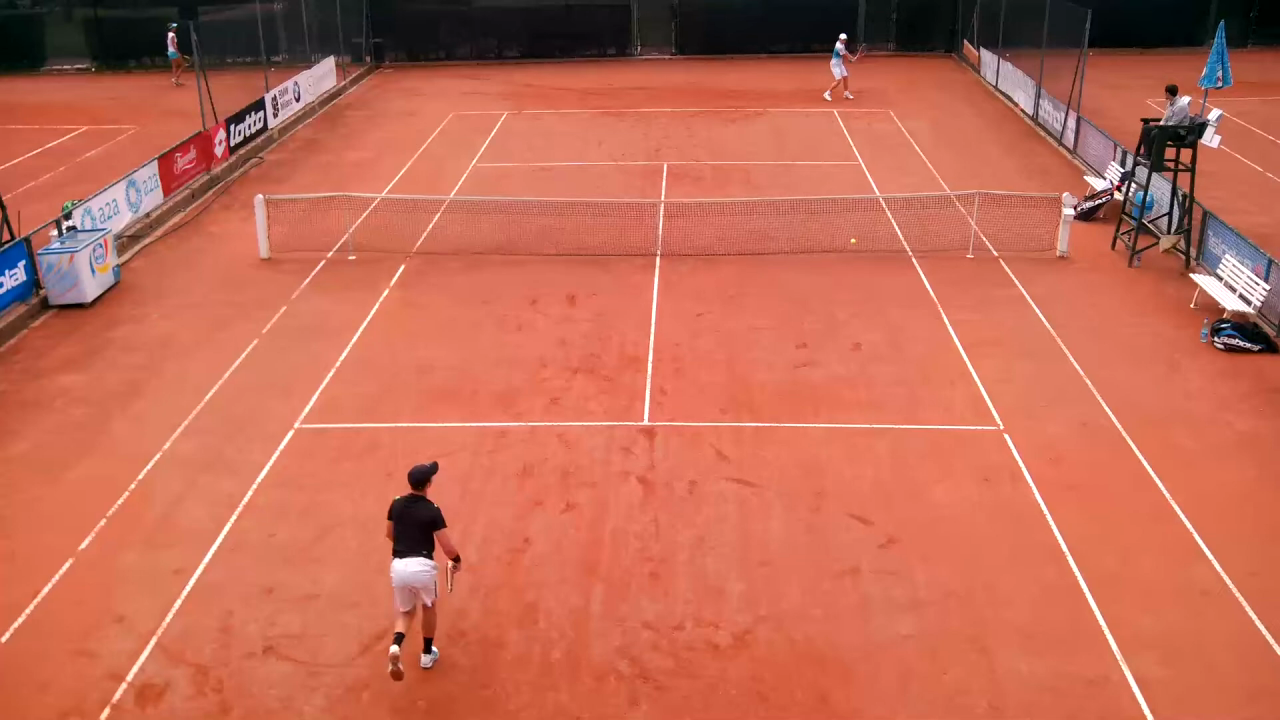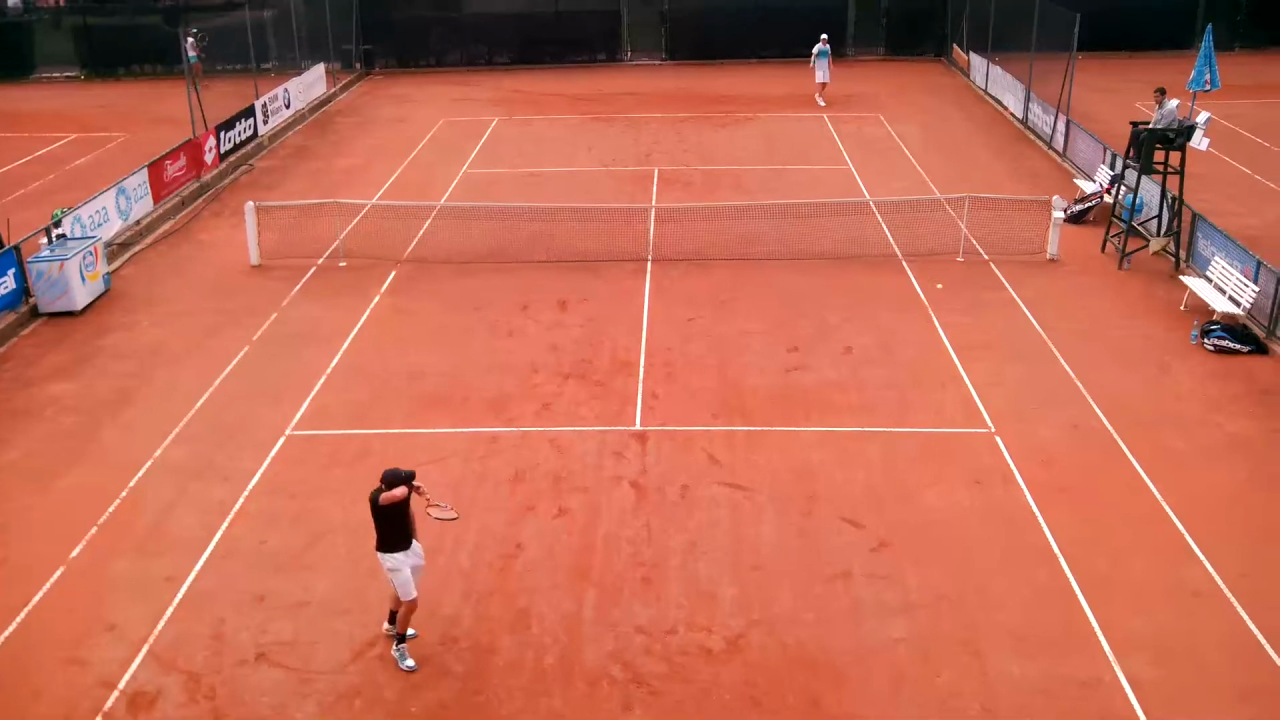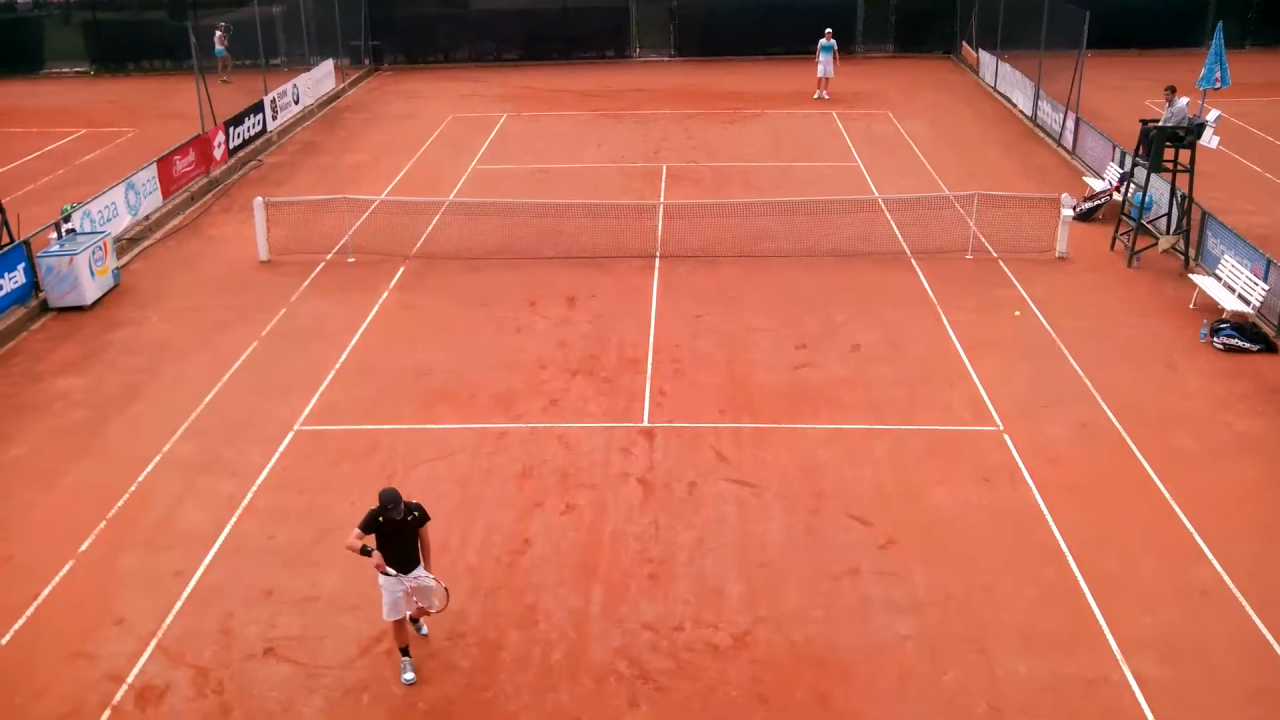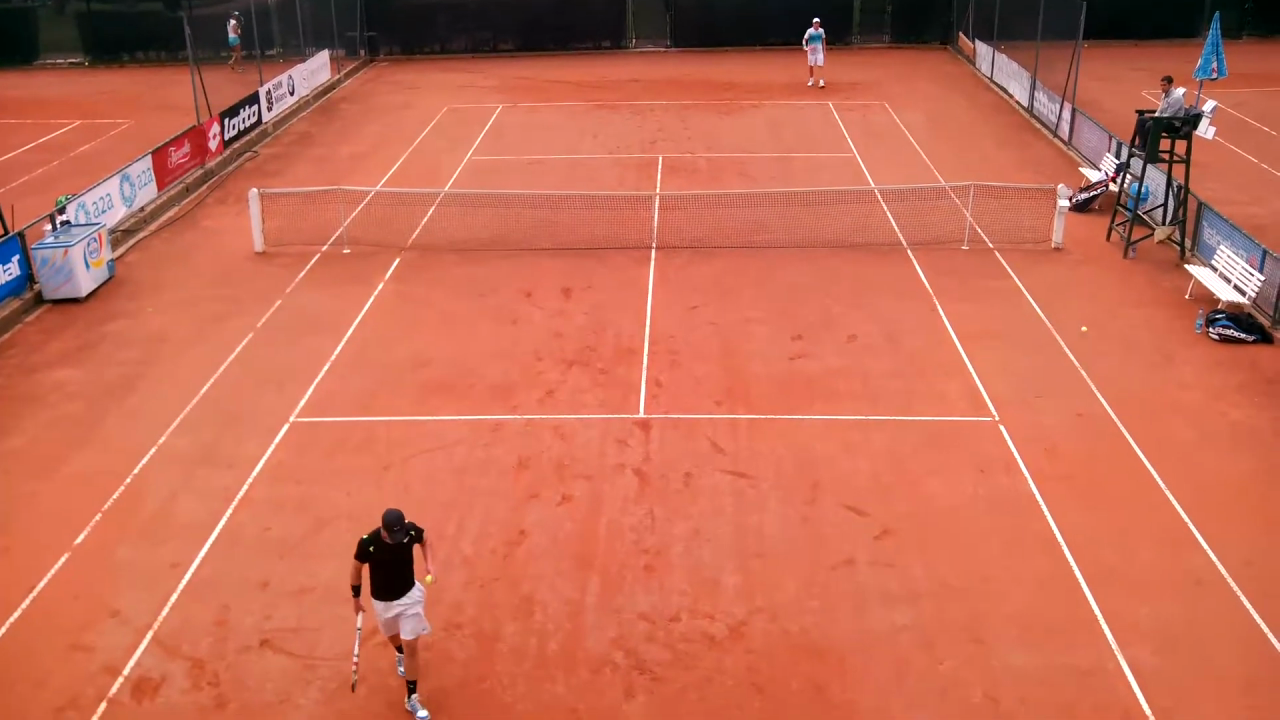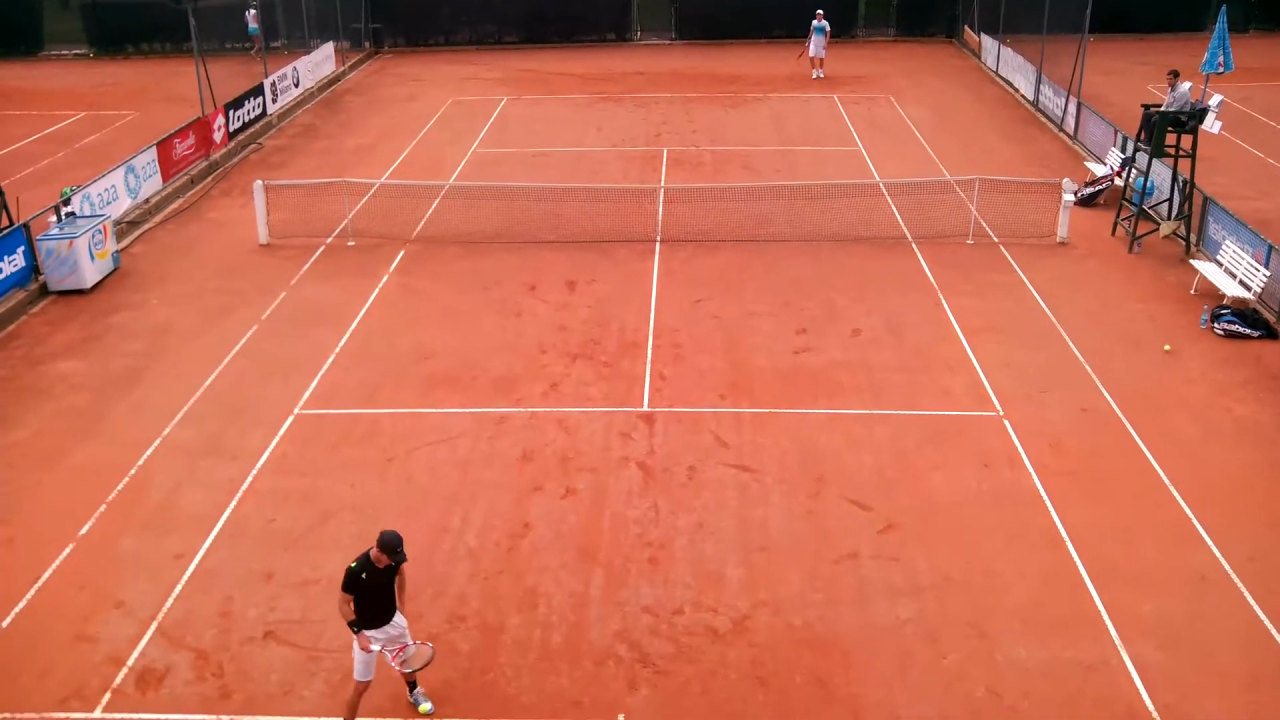
dt=0.5s
person 1, frame 1
left shoulder: (396, 504)
right shoulder: (432, 511)
right elbow: (447, 547)
right wrist: (457, 560)
left hip: (398, 566)
right hip: (422, 566)
left knee: (405, 612)
right knee: (428, 607)
left ankle: (396, 646)
right ankle: (427, 653)
person 1, frame 2
left shoulder: (404, 488)
right shoulder: (377, 497)
right elbow: (394, 495)
left wrist: (414, 537)
right wrist: (412, 487)
left hip: (408, 547)
right hip: (393, 555)
left knee: (403, 589)
right knee: (411, 602)
left ankle: (392, 624)
right ankle: (400, 646)
person 1, frame 3
left shoulder: (416, 510)
right shoulder: (375, 516)
left elbow: (424, 538)
right elbow: (350, 542)
left wrist: (428, 566)
right wrist: (371, 552)
left hip: (416, 570)
right hip: (390, 576)
right knee: (398, 621)
left ankle: (414, 619)
right ankle: (406, 660)
person 1, frame 4
left shoulder: (411, 531)
right shoulder: (368, 543)
left elbow: (424, 540)
right elbow: (356, 569)
left wrist: (429, 565)
right wrist: (356, 597)
left hip: (409, 595)
right hip: (382, 601)
left knee: (412, 645)
right knee: (393, 636)
left ankle: (412, 698)
right ankle: (401, 651)
person 1, frame 5
left shoulder: (396, 556)
right shoulder: (356, 570)
right elbow: (343, 604)
left wrist: (402, 601)
right wrist: (358, 633)
left hip: (392, 620)
right hip: (368, 631)
right knee: (361, 686)
left ankle: (414, 691)
